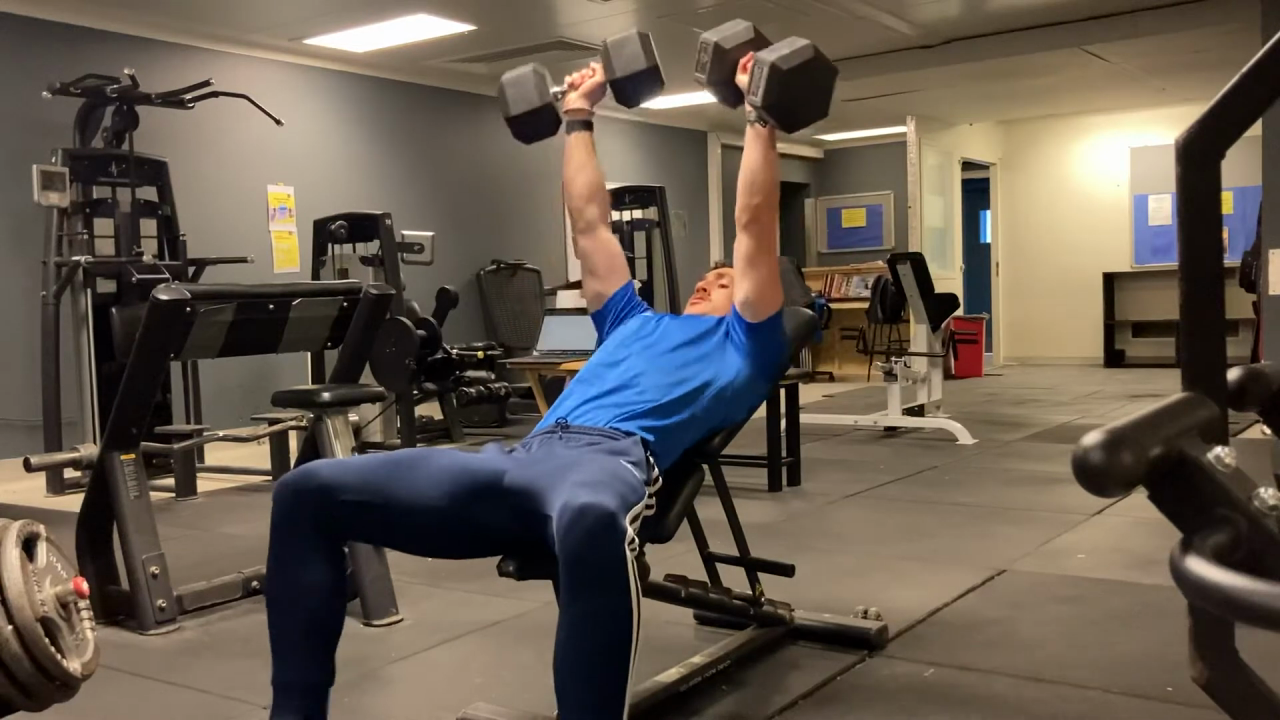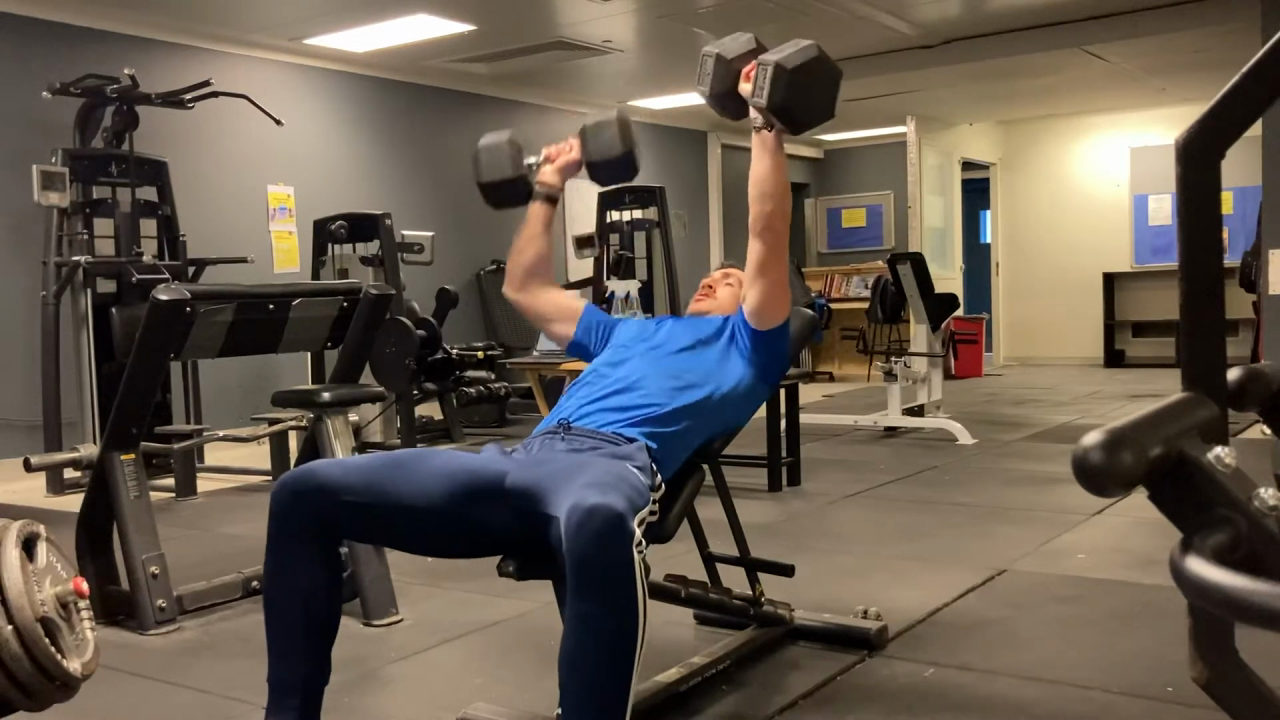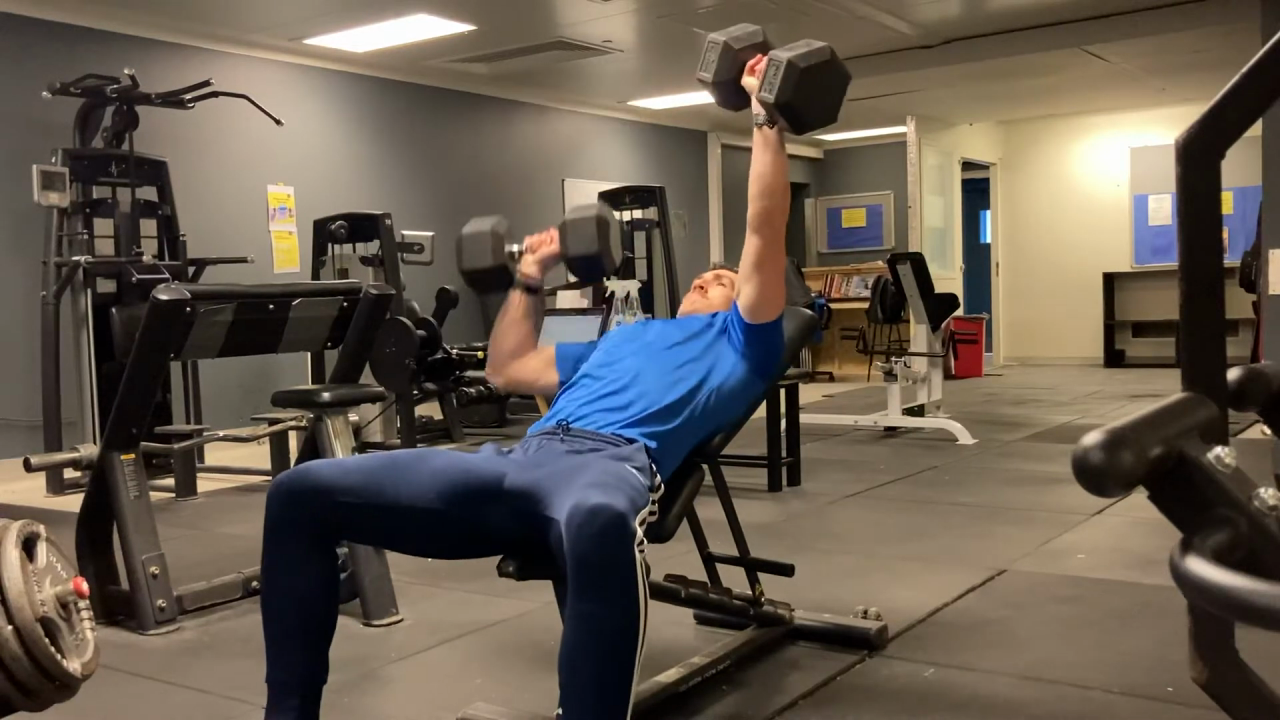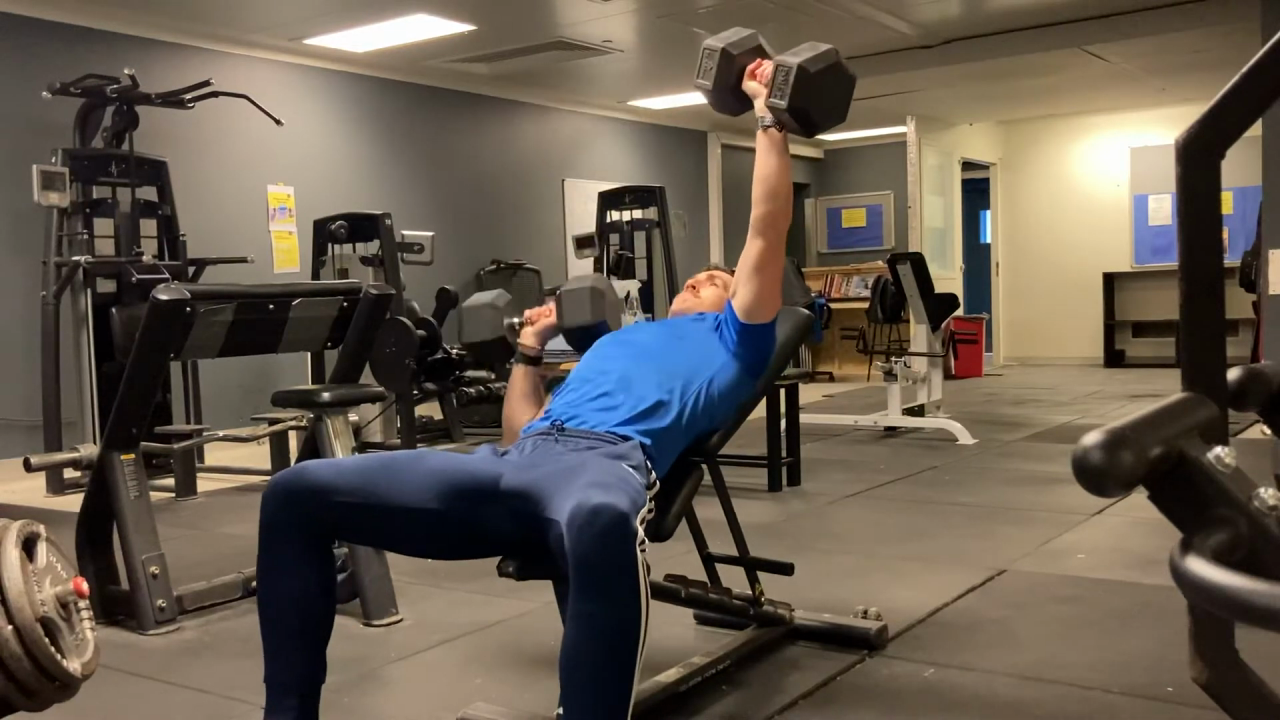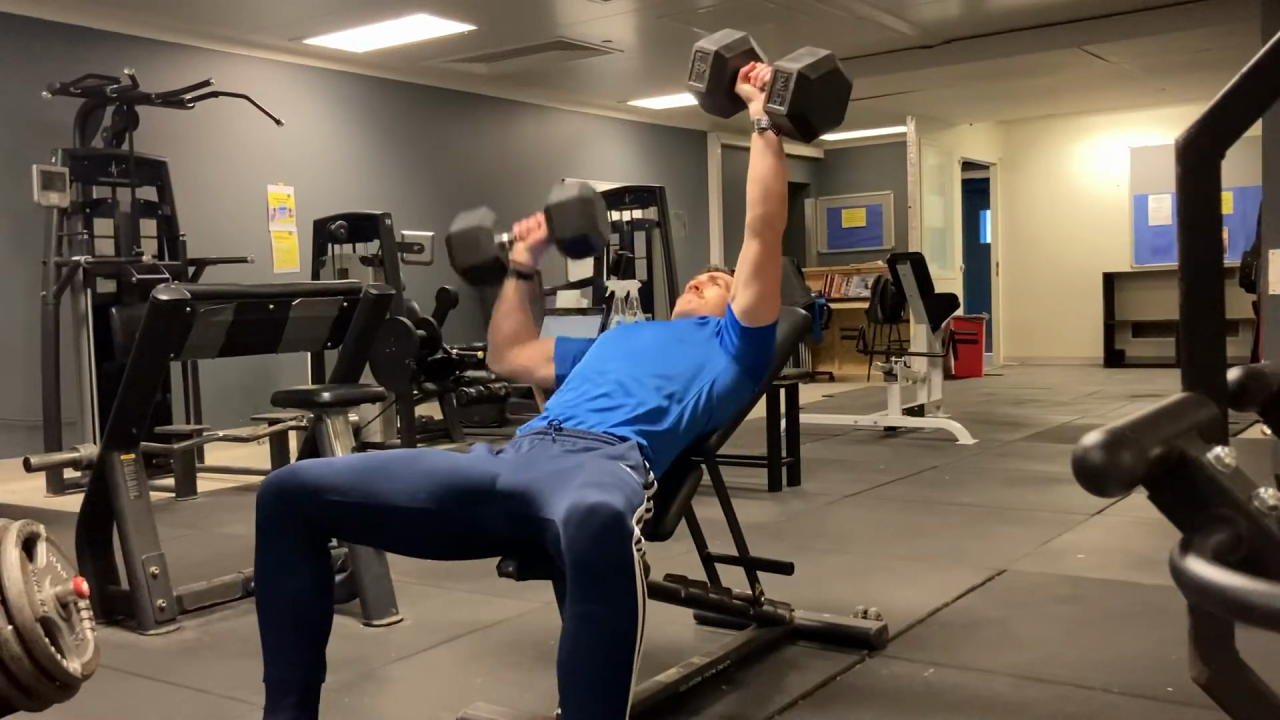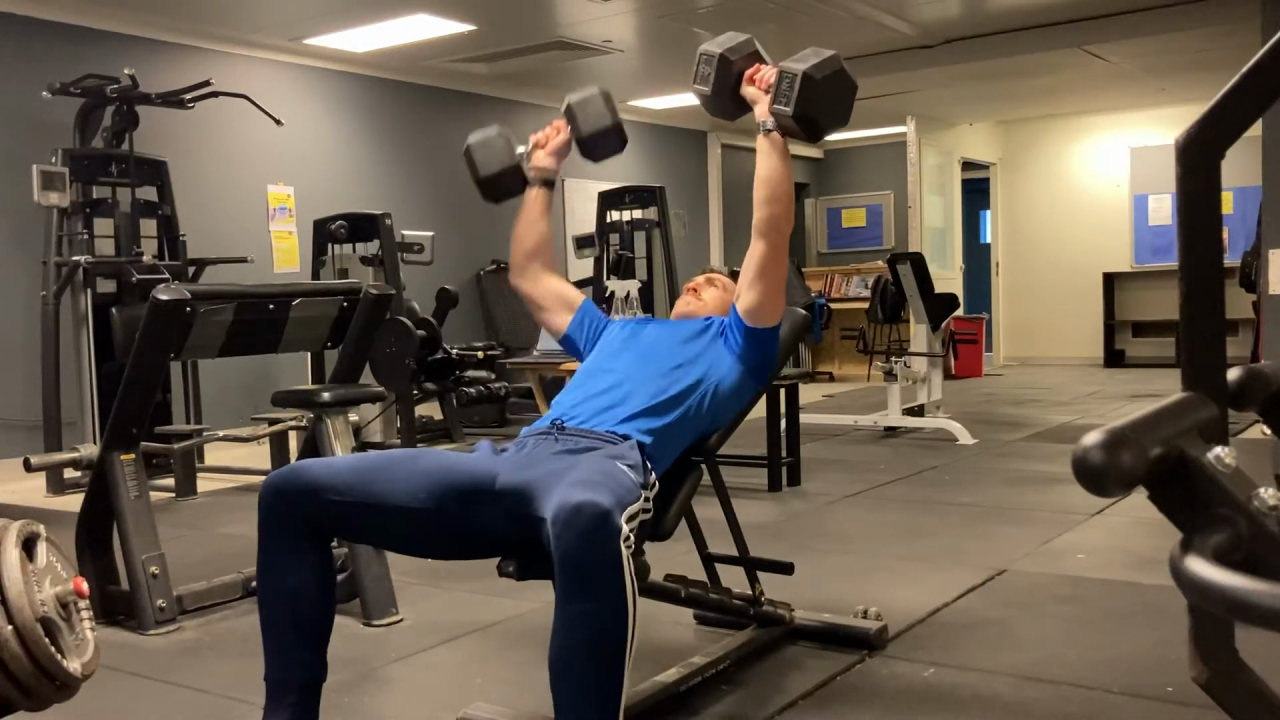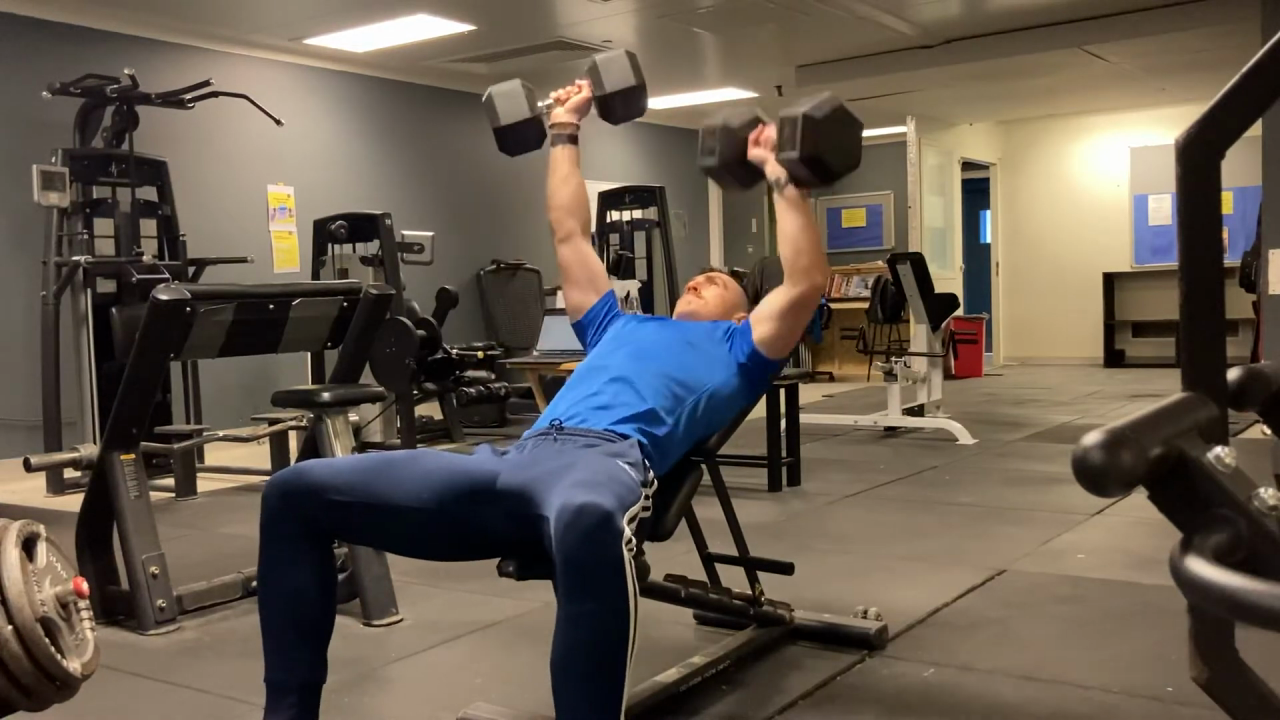
dt=0.3s
person 1, frame 1
left shoulder: (745, 345)
right shoulder: (636, 322)
left elbow: (755, 228)
right elbow: (592, 224)
left wrist: (759, 112)
right wrist: (579, 117)
left hip: (614, 458)
right hip: (521, 457)
left knee: (591, 520)
right knee: (309, 491)
person 1, frame 2
left shoulder: (745, 347)
right shoulder: (629, 333)
left elbow: (767, 238)
right elbow: (524, 288)
left wrist: (765, 122)
right wrist: (548, 187)
left hip: (617, 462)
right hip: (520, 459)
left knee: (597, 521)
right knee: (306, 492)
person 1, frame 3
left shoulder: (739, 342)
right shoulder: (620, 338)
left elbow: (765, 233)
right elbow: (506, 370)
left wrist: (766, 116)
right wrist: (528, 277)
left hip: (614, 462)
right hip: (518, 459)
left knee: (598, 523)
right knee: (301, 492)
person 1, frame 4
left shoulder: (730, 339)
right shoulder: (612, 342)
left elbow: (766, 235)
left wrist: (769, 118)
right wrist: (528, 348)
left hip: (609, 461)
right hip: (513, 465)
left knee: (601, 522)
right knee: (295, 494)
person 1, frame 5
left shoulder: (732, 344)
right shoulder: (616, 338)
left elbow: (762, 237)
right elbow: (507, 354)
left wrist: (764, 121)
right wrist: (521, 266)
left hip: (607, 460)
right hip: (512, 458)
left knee: (595, 522)
right knee: (291, 491)
person 1, frame 6
left shoulder: (733, 344)
right shoulder: (619, 332)
left elbow: (769, 237)
right elbow: (530, 274)
left wrist: (768, 121)
right wrist: (541, 174)
left hip: (608, 460)
right hip: (515, 458)
left knee: (582, 518)
right knee: (293, 491)
person 1, frame 7
left shoulder: (736, 348)
right shoulder: (620, 327)
left elbow: (803, 288)
right elbow: (570, 235)
left wrist: (782, 173)
right wrist: (565, 130)
left hip: (607, 460)
right hip: (514, 459)
left knee: (587, 522)
right knee: (297, 492)
